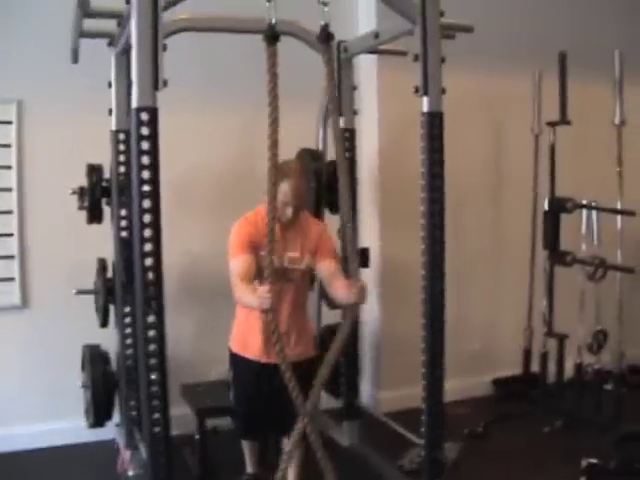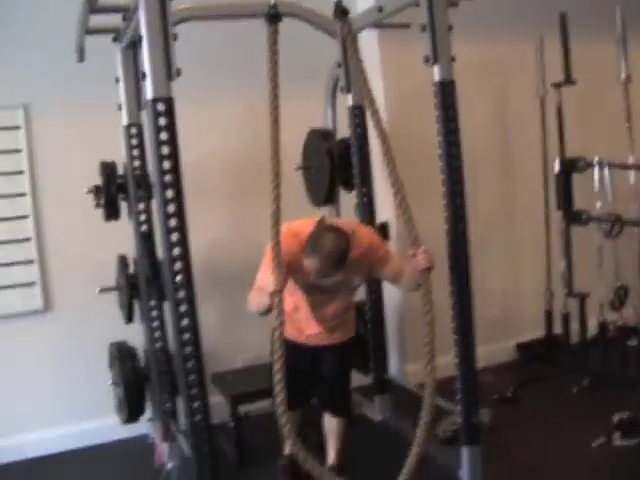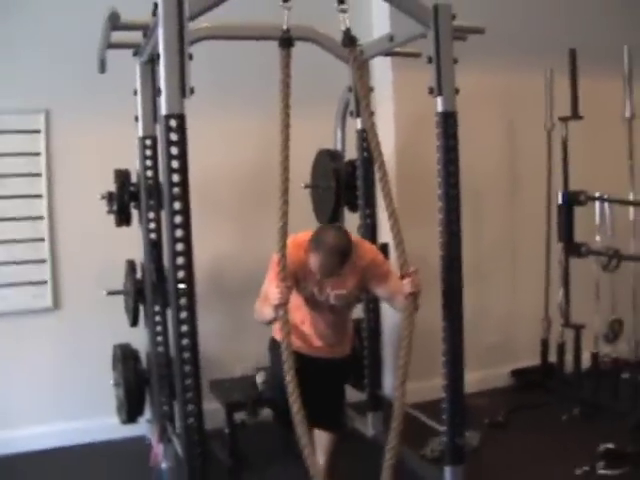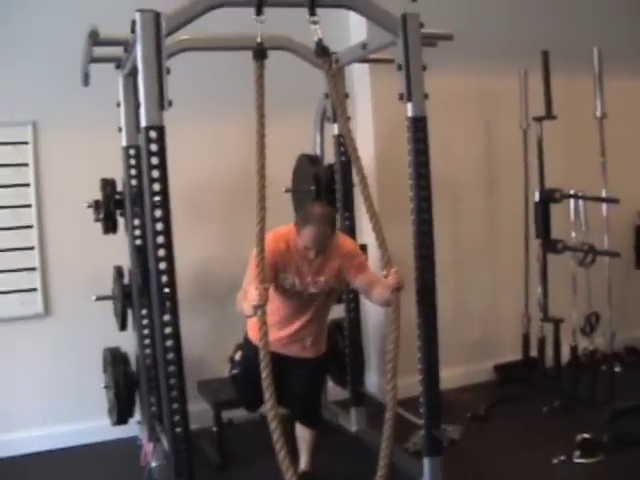
dt=0.5s
person 1, frame 1
left shoulder: (317, 232)
right shoulder: (247, 228)
left elbow: (334, 282)
right elbow: (239, 284)
left wrist: (351, 292)
right wrist: (256, 299)
left hip: (297, 347)
right hip: (250, 346)
left knee: (295, 420)
right knee: (249, 416)
person 1, frame 2
left shoulder: (366, 242)
right shoulder: (287, 240)
left elbow: (402, 277)
right elbow: (254, 304)
left wrist: (418, 268)
right wrist: (268, 295)
left hip: (337, 332)
right hip: (293, 329)
left knee: (336, 399)
right knee: (290, 396)
right ankle: (289, 455)
person 1, frame 3
left shoulder: (367, 257)
right shoulder: (293, 251)
left elbow: (396, 298)
right elbow: (260, 312)
left wrist: (408, 293)
right wrist: (273, 308)
left hip: (334, 347)
right hip: (292, 339)
left knee: (328, 414)
right knee: (283, 400)
left ankle: (321, 472)
right ankle: (264, 382)
person 1, frame 4
left shoulder: (345, 250)
right shoulder: (274, 243)
left elbow: (373, 289)
right elbow: (243, 298)
left wrist: (389, 288)
right wrist: (250, 304)
left hip: (308, 347)
right hip: (263, 340)
left knee: (306, 410)
right knee: (249, 395)
right ankle: (243, 359)
